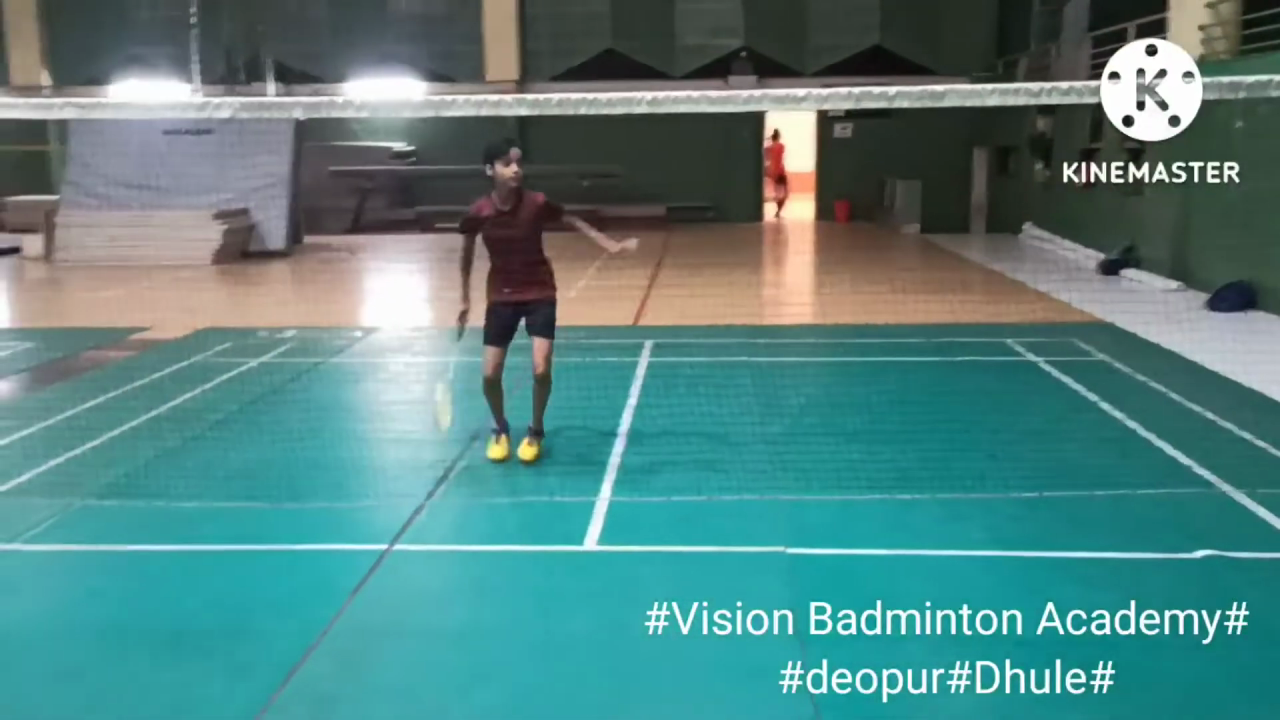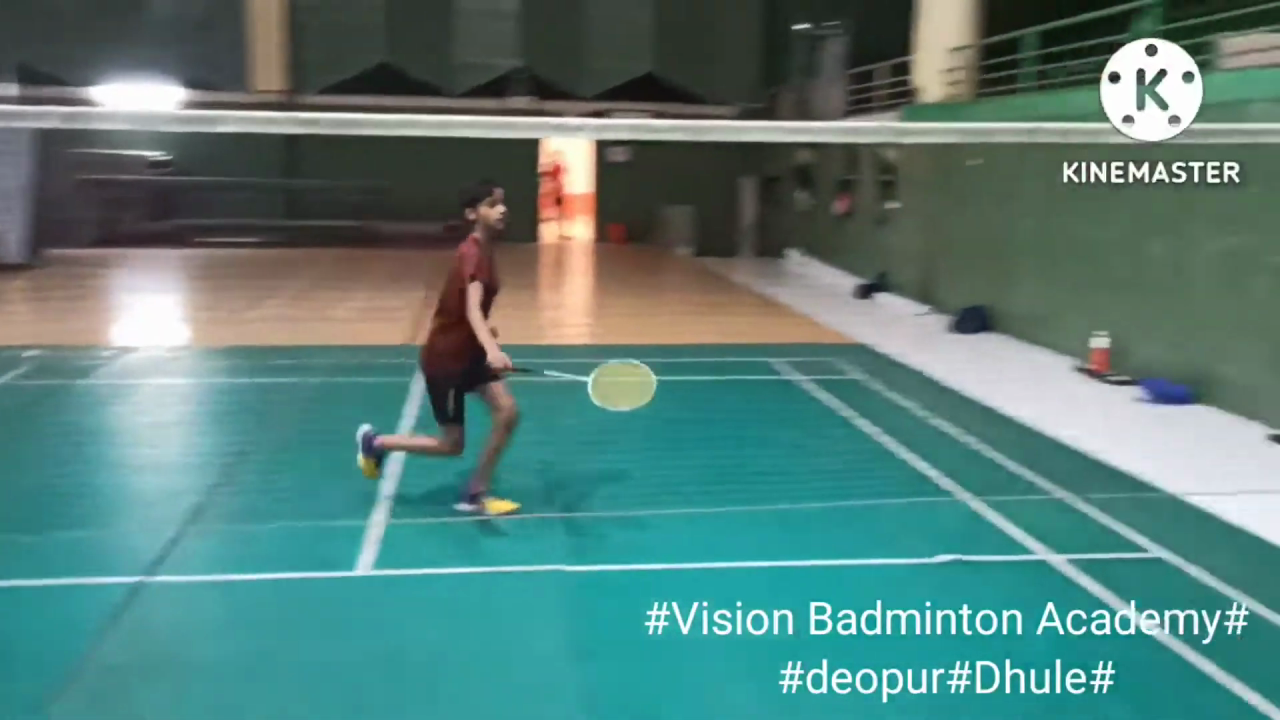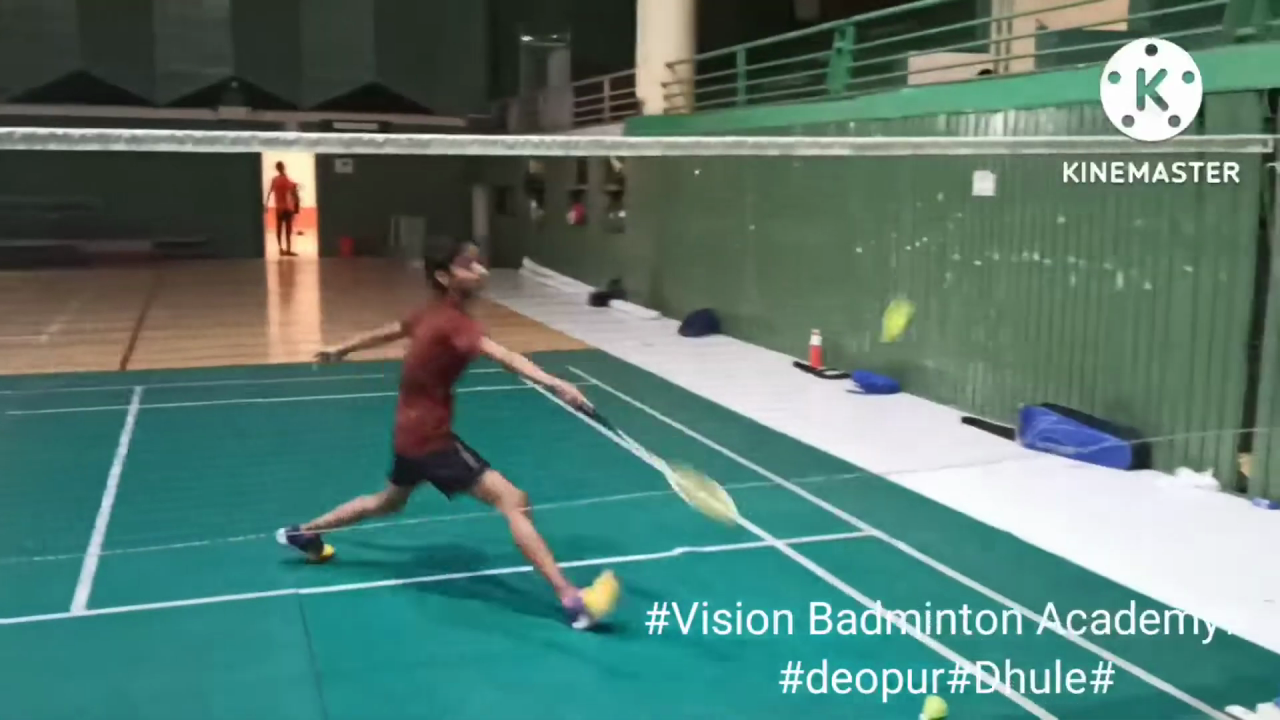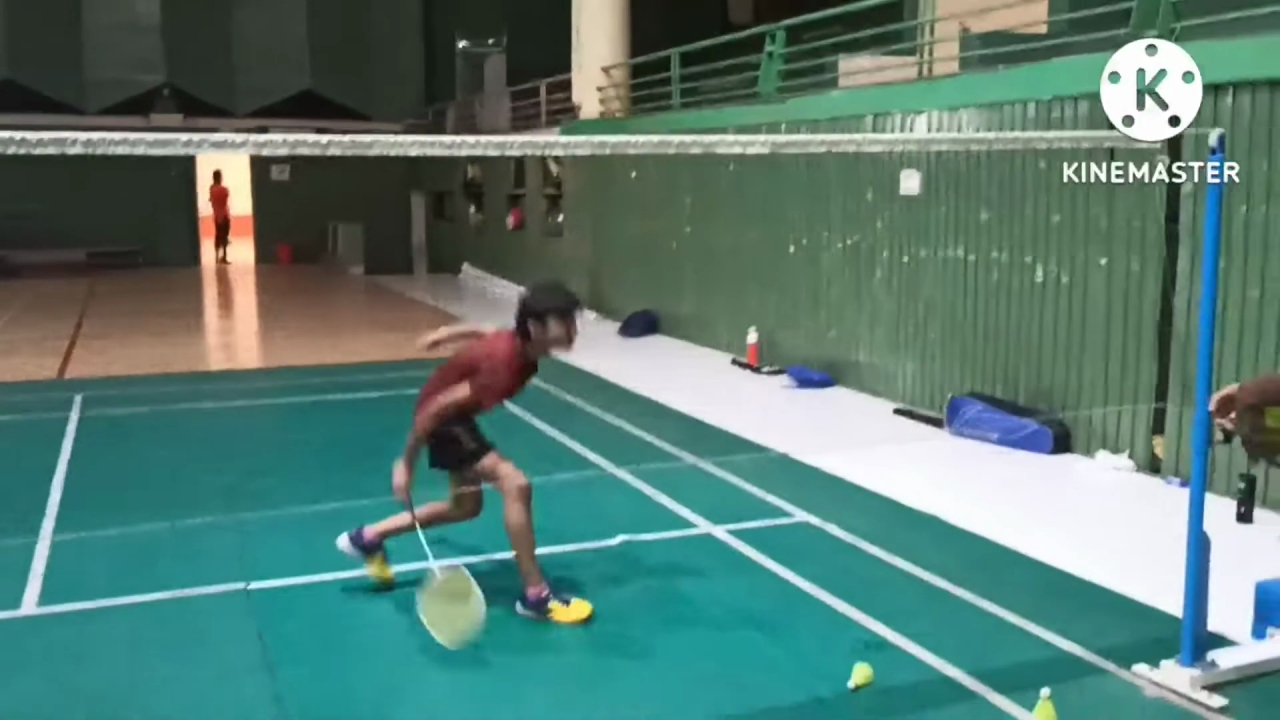
dt=0.5s
person 1, frame 1
left shoulder: (537, 203)
right shoulder: (478, 213)
left elbow: (573, 222)
right elbow: (467, 255)
left wrist: (610, 245)
right wrist: (465, 298)
left hip: (540, 291)
right hip: (502, 296)
left knee: (541, 370)
right knee: (490, 375)
left ankle: (535, 431)
right ankle: (500, 430)
person 1, frame 2
left shoulder: (483, 251)
right shoulder: (473, 255)
right elbow: (472, 309)
left wrist: (486, 338)
right wrist: (491, 349)
left hip: (469, 347)
right hip: (445, 356)
left knee: (507, 413)
right knee: (451, 445)
left ankle: (476, 493)
right ankle: (375, 442)
person 1, frame 3
left shoulder: (432, 313)
right shoulder: (454, 321)
left elbow: (386, 333)
right elbow: (501, 353)
left wrist: (338, 351)
right wrist: (554, 383)
left hip: (414, 430)
right hip: (428, 436)
left knee: (390, 500)
right knee: (513, 501)
left ankle: (303, 534)
right ankle: (573, 601)
person 1, frame 4
left shoulder: (520, 342)
right shoulder: (504, 366)
left elbow: (473, 332)
right elbow: (438, 407)
left wrist: (438, 337)
right wrist: (405, 463)
left hip: (453, 414)
right hip: (440, 419)
left knee: (467, 505)
right knee: (516, 485)
left ankle: (368, 537)
right ankle: (535, 595)
